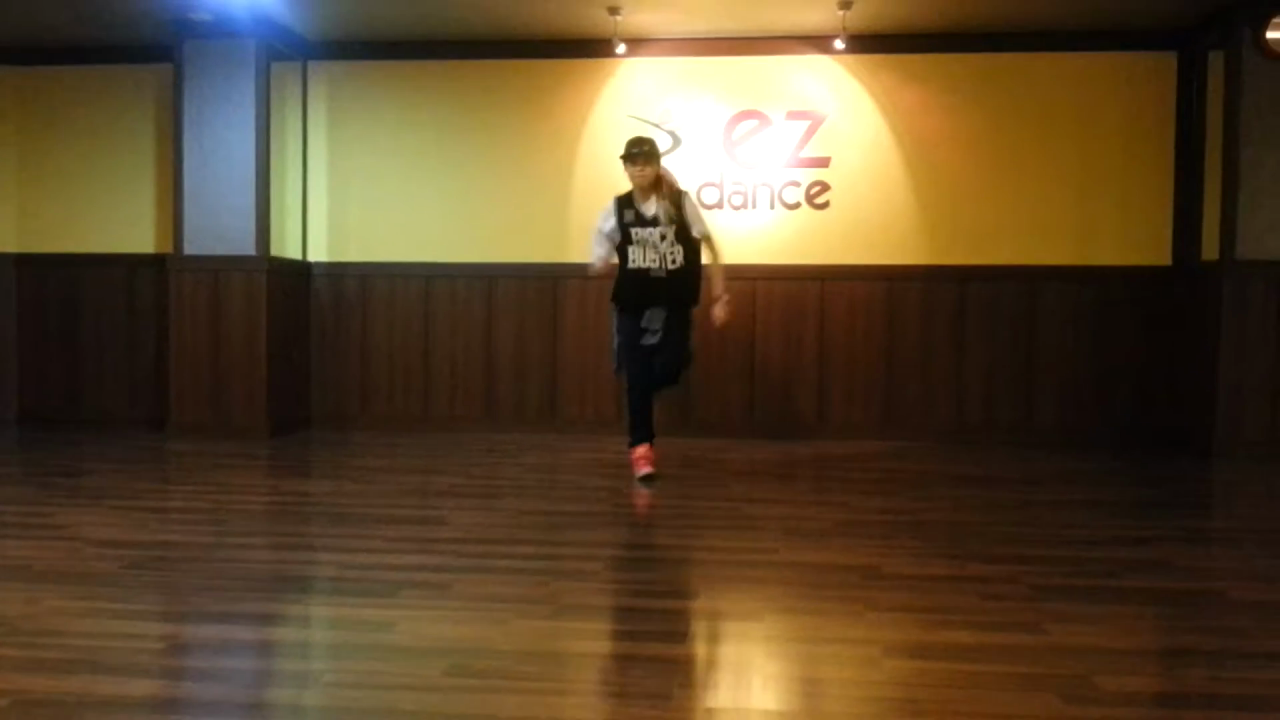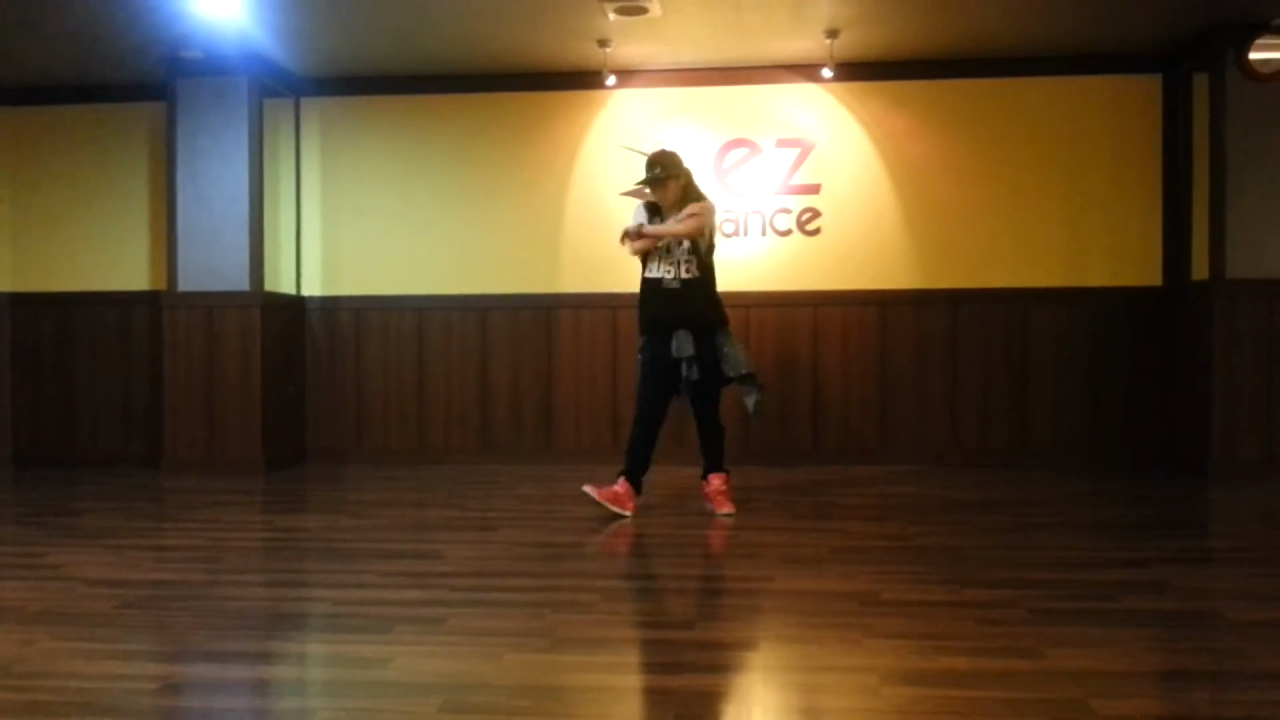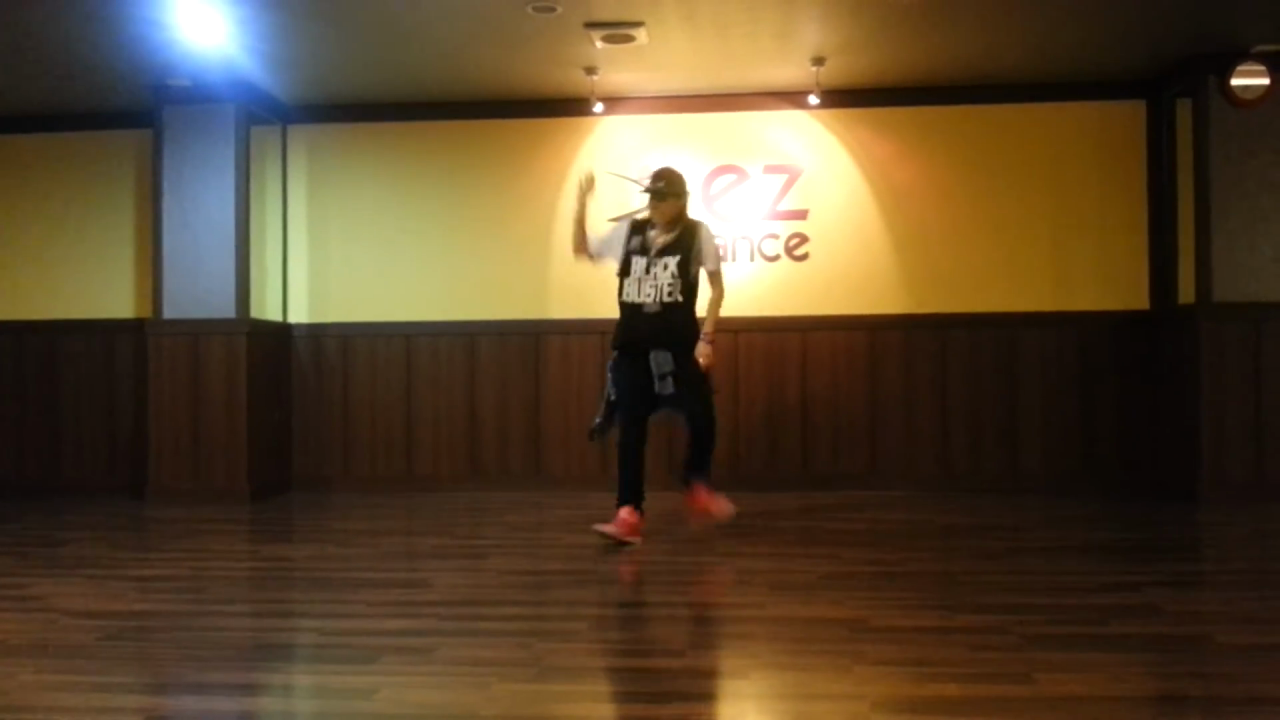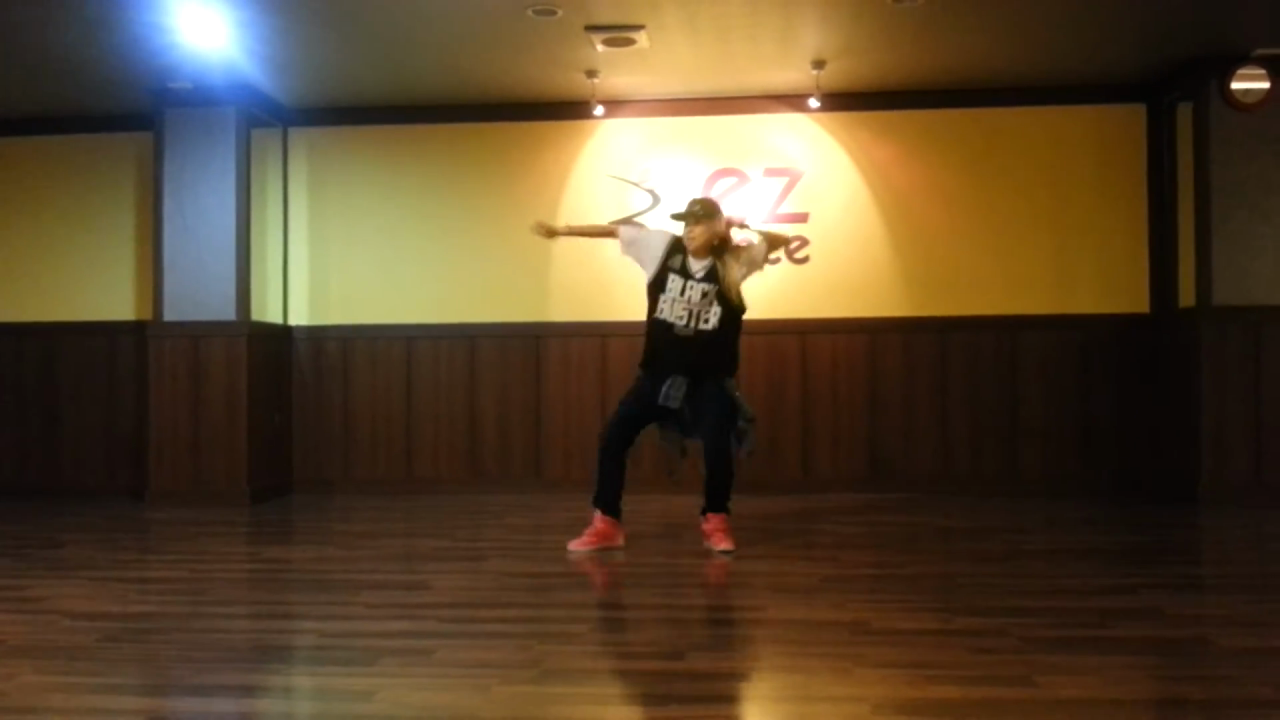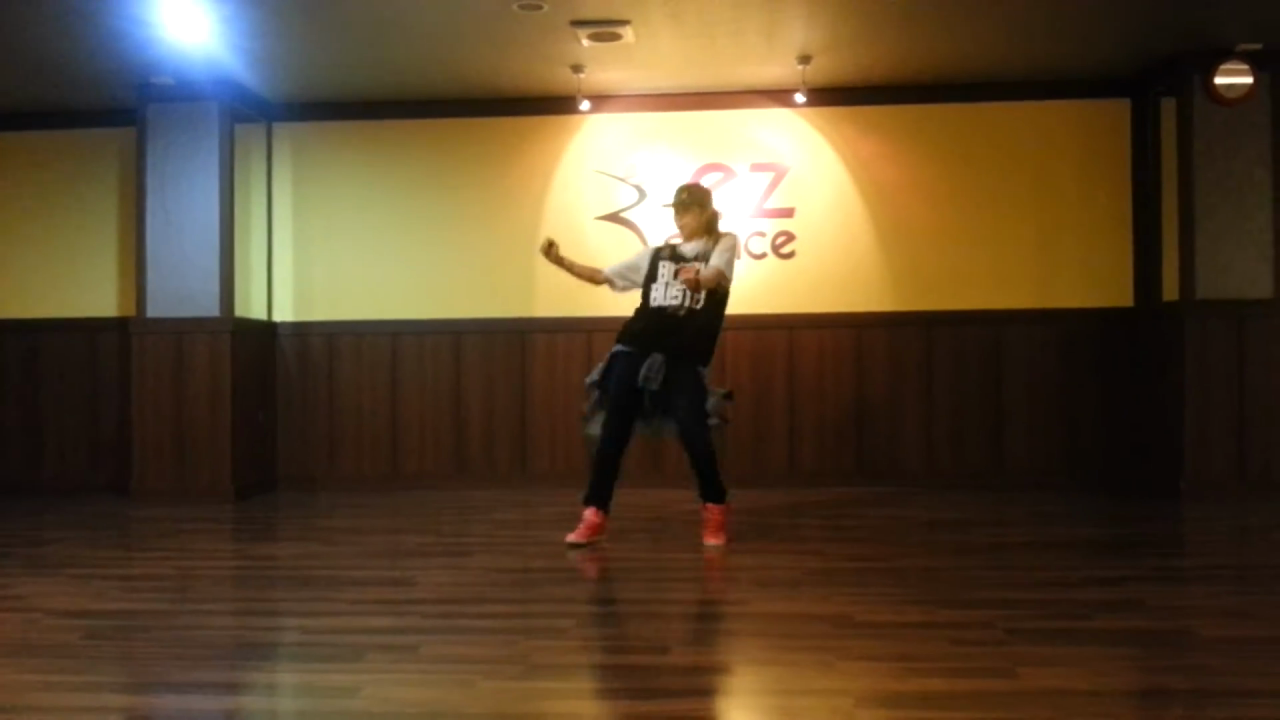
dt=1s
person 1, frame 1
left shoulder: (680, 200)
right shoulder: (617, 209)
left elbow: (707, 243)
right elbow: (602, 256)
left wrist: (719, 292)
right wrist: (602, 263)
left hip: (674, 303)
right hip: (633, 305)
left knee: (667, 371)
right knee: (637, 378)
right ankle: (641, 453)
person 1, frame 2
left shoulder: (702, 208)
right shoulder: (646, 211)
left elbow: (690, 229)
right elbow: (636, 248)
left wrist: (646, 232)
right wrist: (664, 234)
left hip: (700, 325)
right hip: (658, 326)
left knee: (706, 406)
right knee: (649, 409)
left ankle: (716, 485)
right ankle: (627, 488)
person 1, frame 3
left shoulder: (697, 234)
right shoulder: (628, 232)
left elbow: (717, 288)
right elbow: (581, 250)
left wrist: (706, 336)
right wrist: (582, 204)
left hip: (678, 346)
right hip: (633, 349)
left knee: (702, 419)
right knee: (631, 431)
left ankle: (697, 488)
right ankle: (628, 517)
person 1, frame 4
left shoulder: (730, 263)
right shoulder: (663, 246)
left elbow: (780, 241)
right elbow: (614, 230)
left wrist: (741, 226)
right wrist: (560, 230)
left hip: (709, 380)
right hip: (659, 375)
left knee: (718, 450)
right knee: (614, 438)
left ankle: (715, 524)
right ankle: (606, 525)
person 1, frame 5
left shoulder: (724, 244)
right shoulder: (656, 254)
left elbow: (715, 278)
right elbow: (603, 277)
left wrist: (697, 280)
right wrist: (560, 261)
left hip: (683, 362)
right hip: (635, 354)
left knee: (695, 437)
right knee: (613, 436)
left ankle: (715, 513)
right ankle: (595, 516)
